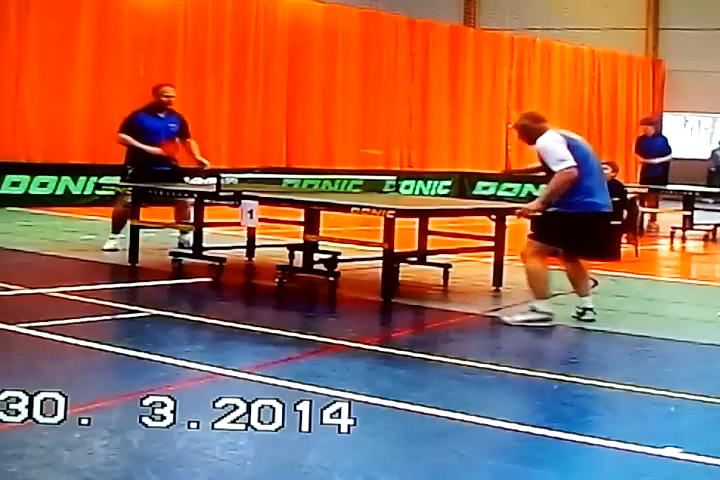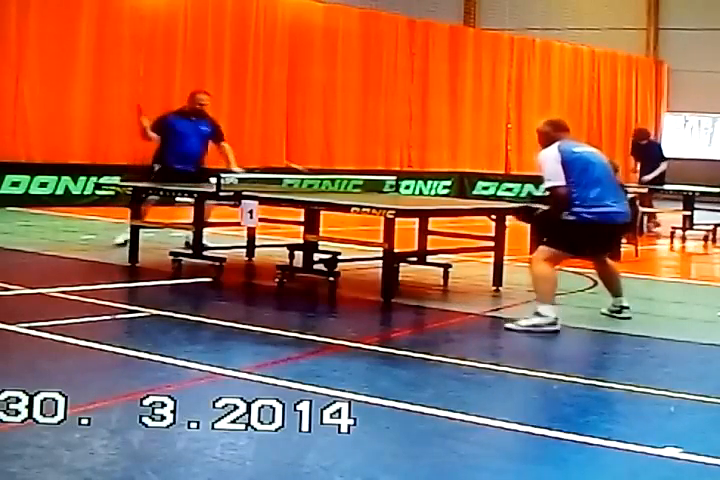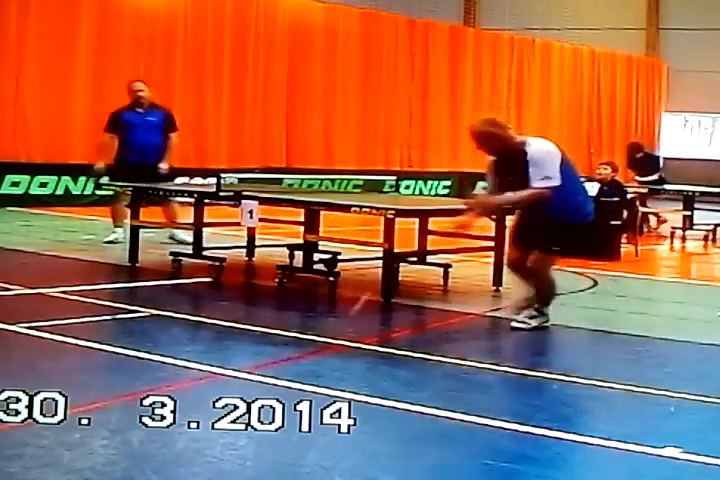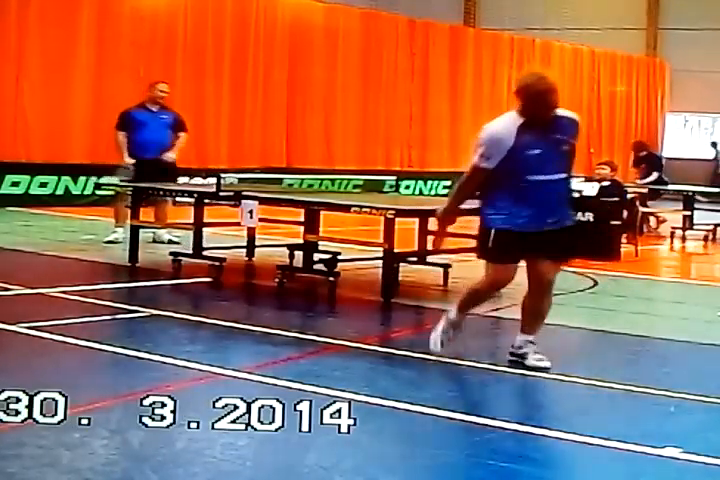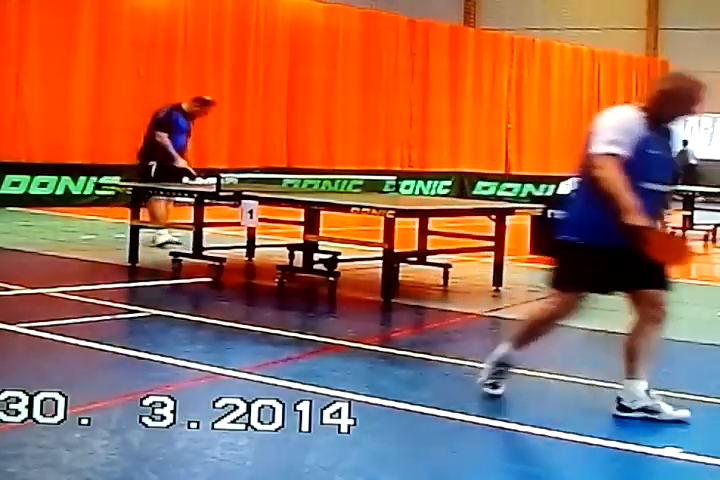
dt=0.7s
person 1, frame 1
left shoulder: (546, 141)
right shoulder: (567, 137)
left elbow: (567, 174)
left wrist: (540, 202)
left hip: (573, 209)
right hip: (597, 208)
left knee: (533, 253)
right knee: (569, 255)
left ankle: (542, 311)
right ankle: (586, 305)
person 1, frame 2
left shoulder: (550, 153)
right shoulder: (592, 152)
left elbow: (560, 193)
left wrist: (549, 218)
right wrist: (554, 216)
left hip: (588, 217)
right hip: (618, 215)
left knee: (541, 259)
right knee: (600, 257)
left ankle: (546, 315)
right ankle: (619, 305)
person 1, frame 3
left shoulder: (540, 150)
right shoulder: (498, 163)
left elbow: (542, 192)
right elbow: (495, 196)
left wrist: (499, 201)
right wrist: (471, 215)
left hip: (571, 216)
right hip: (537, 213)
left knee: (537, 265)
right knee: (515, 260)
left ankle: (540, 312)
right ankle: (537, 295)
person 1, frame 4
left shoulder: (570, 122)
right shoulder: (500, 131)
right elbow: (476, 176)
right wrist: (448, 212)
left hip: (554, 220)
right hip: (506, 218)
left knee: (543, 282)
right knee: (498, 278)
left ankle: (523, 344)
right ankle: (453, 318)
person 1, frame 5
left shoulder: (663, 135)
right shoulder: (620, 121)
right elbow: (605, 167)
left wrist: (650, 221)
right wrist: (632, 212)
left hip: (635, 238)
right hip: (591, 234)
left knee: (654, 309)
right knee: (565, 304)
left ankle: (635, 395)
right ankle: (504, 357)
person 2, frame 1
left shoulder: (177, 118)
right shoulder: (139, 116)
left elbow: (187, 140)
right elbow: (121, 137)
left wrist: (197, 157)
right wrist: (144, 148)
left hip: (168, 168)
right hip: (140, 168)
left knee: (183, 201)
right knee: (125, 202)
left ankle: (185, 238)
right ankle: (113, 238)
person 2, frame 2
left shoulder: (210, 124)
right shoulder: (170, 119)
left elbow: (222, 145)
right elbow: (153, 137)
left wrist: (232, 165)
right wrist: (146, 130)
left hip: (195, 171)
right hip: (166, 168)
right knee: (148, 199)
right ankle: (131, 233)
person 2, frame 3
left shoulder: (163, 113)
right shoulder: (120, 114)
left elbow: (172, 138)
right elbow: (110, 137)
left wrist: (165, 161)
right wrist: (102, 161)
left hip: (155, 165)
right hip: (126, 165)
left knee: (167, 197)
right knee: (120, 197)
left ankle: (174, 231)
right ankle: (118, 232)
person 2, frame 4
left shoulder: (173, 116)
right shoulder: (131, 113)
left elbow: (182, 136)
right elbow: (121, 135)
left wrist: (173, 152)
right wrist: (125, 156)
left hip: (163, 164)
right hip: (137, 162)
left knee: (163, 197)
right knee: (125, 195)
left ankle: (160, 232)
right ankle: (119, 231)
person 2, frame 5
left shoulder: (188, 118)
right shoulder: (167, 114)
right elbow: (161, 138)
left wrist: (182, 160)
right wrist: (177, 159)
left hip: (171, 163)
right hip: (155, 161)
left knee: (169, 196)
right knee: (157, 195)
left ankle: (163, 231)
right ankle: (160, 232)
